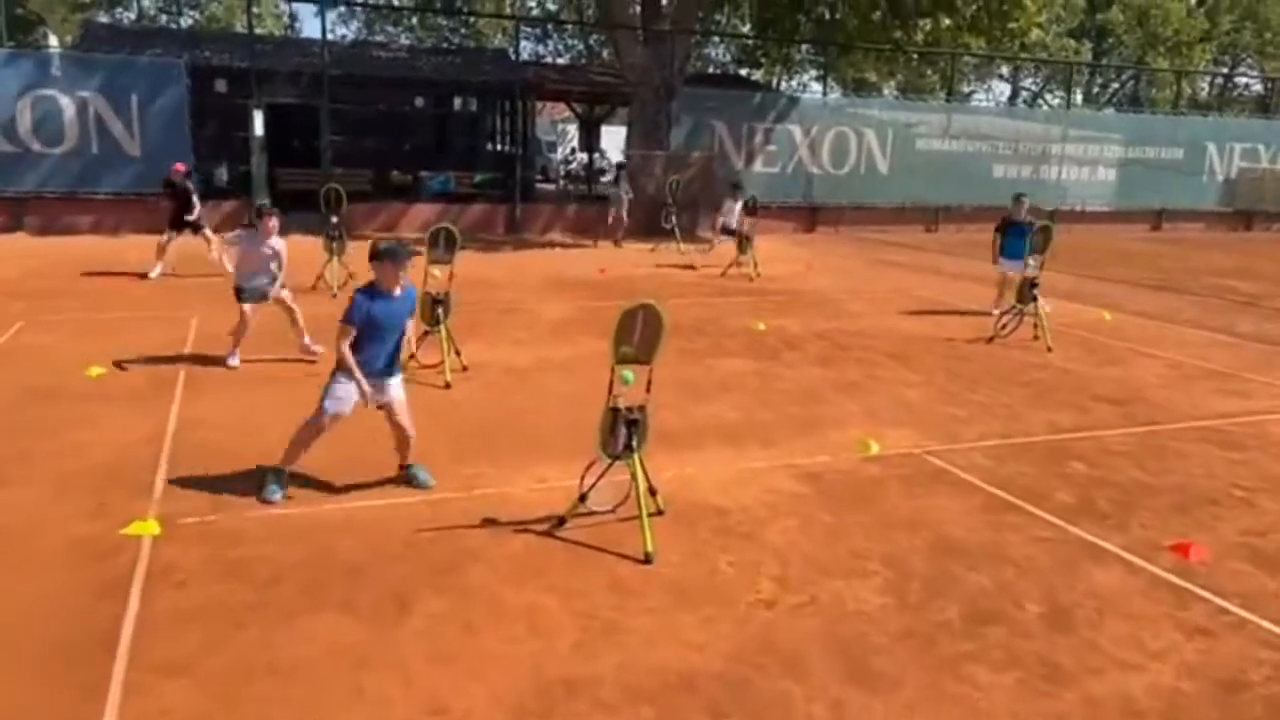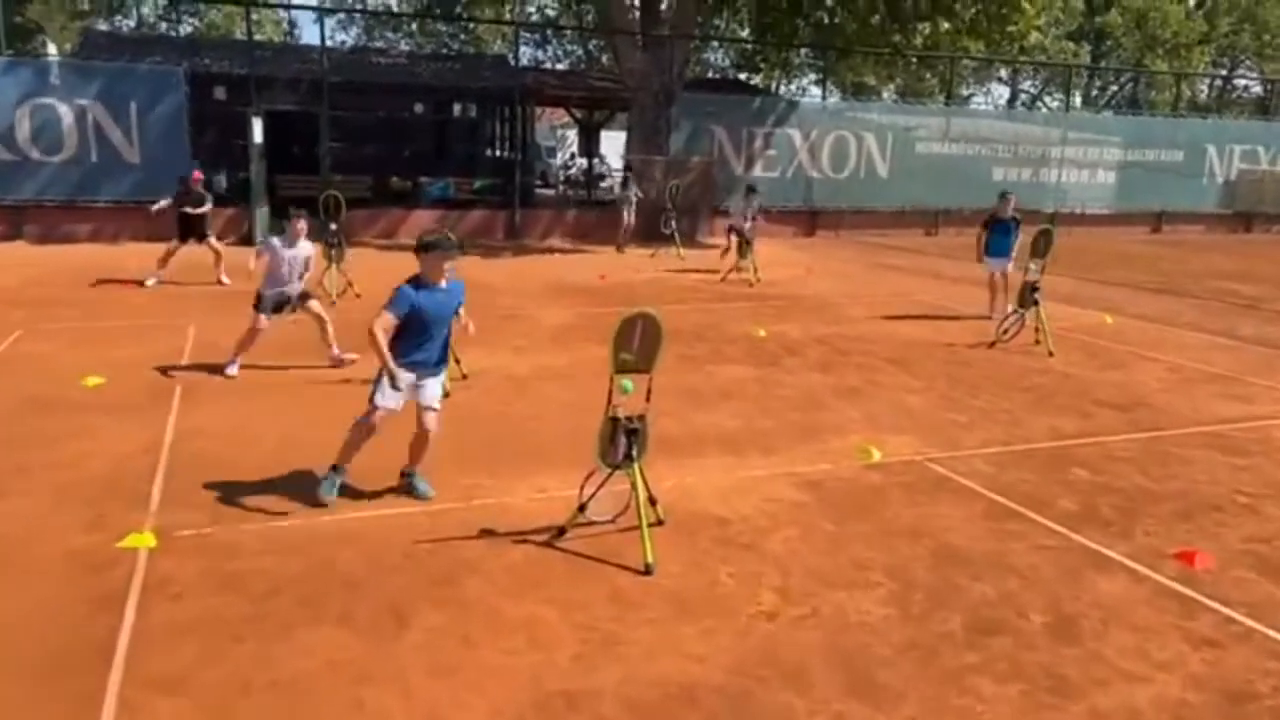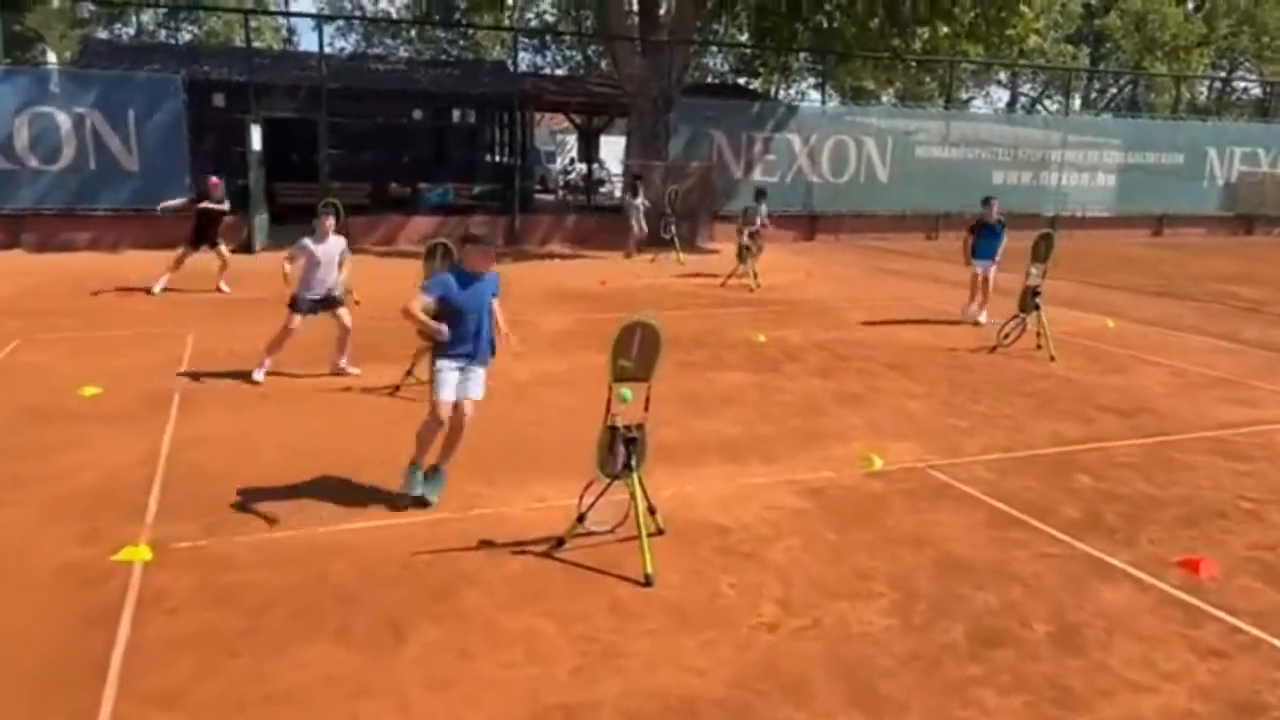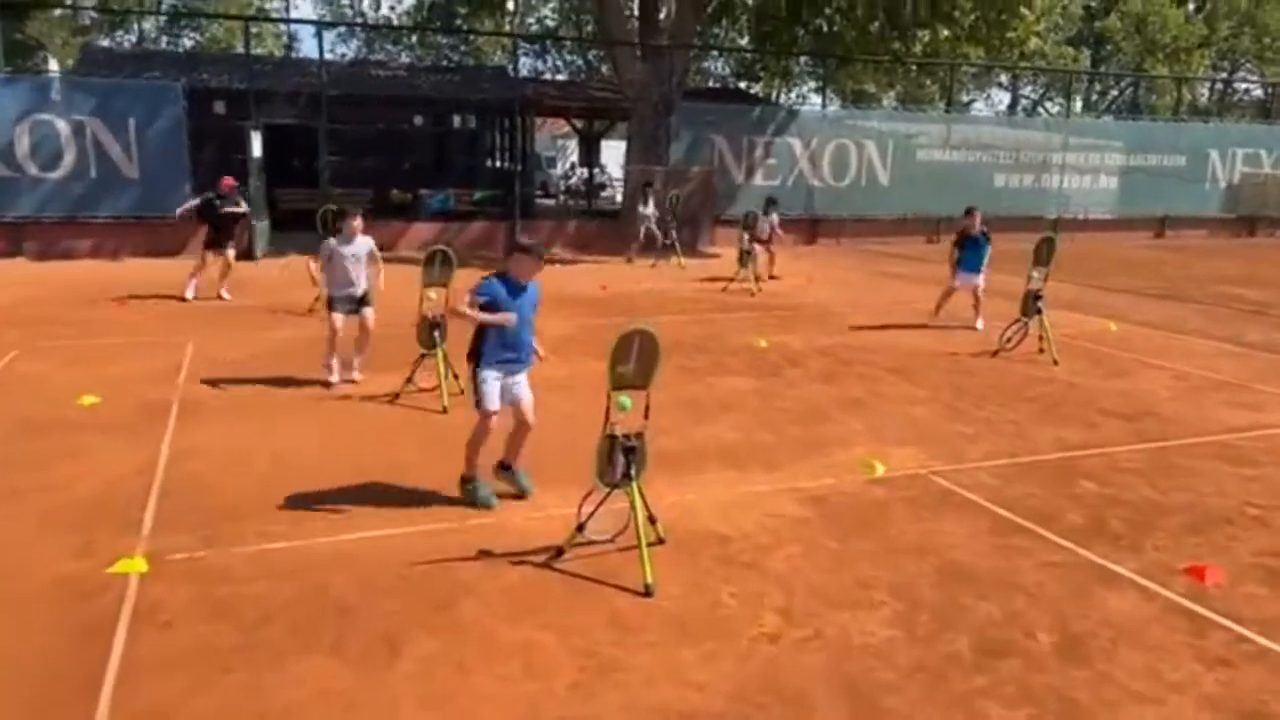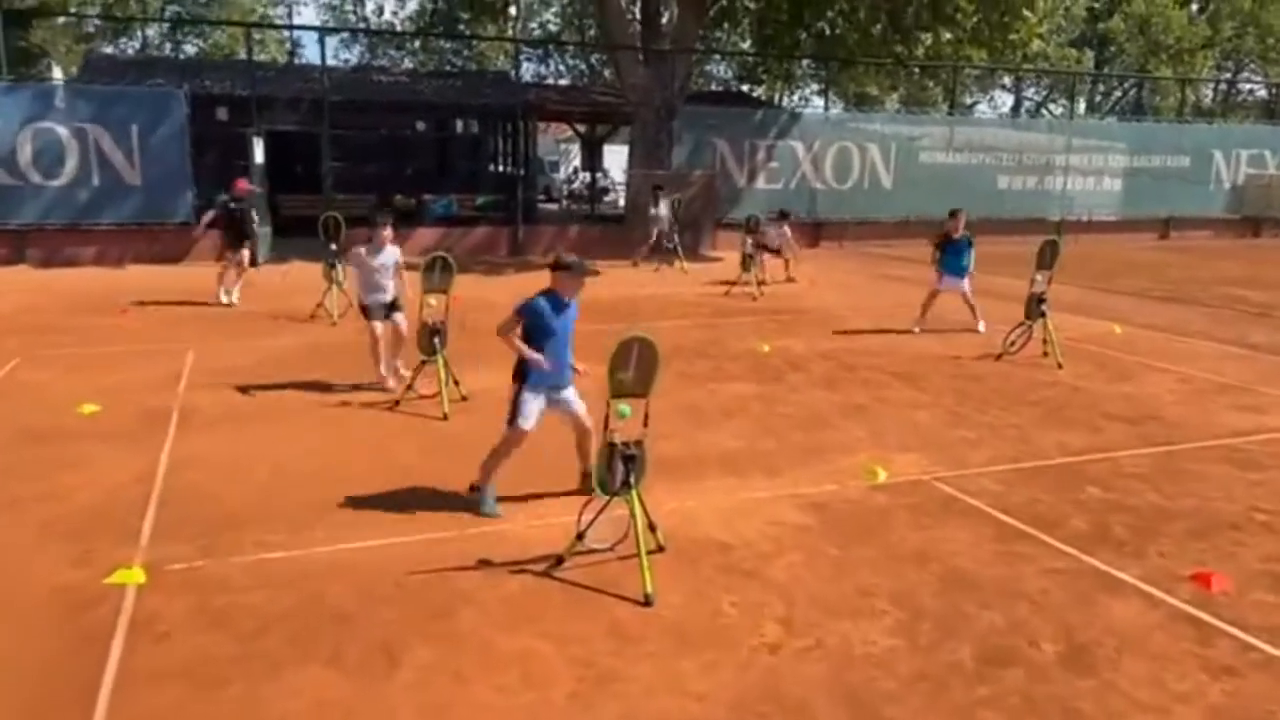
dt=0.1s
person 1, frame 1
left shoulder: (410, 294)
right shoulder: (363, 301)
right elbow: (342, 345)
left wrist: (410, 334)
right wrist: (360, 382)
left hip: (389, 372)
right hip: (353, 372)
left knee: (404, 426)
right knee: (319, 423)
left ankle: (407, 467)
right ankle: (279, 473)
person 1, frame 2
left shoulder: (456, 287)
right shoulder: (408, 293)
right elbow: (376, 330)
left wrist: (465, 321)
right wrist: (390, 368)
left hip: (434, 369)
right hip: (401, 367)
left knee: (427, 427)
right knee: (372, 420)
left ankle: (410, 474)
right ankle: (337, 472)
person 1, frame 3
left shoulder: (491, 278)
right shoulder: (444, 280)
right elbow: (410, 308)
left wrist: (501, 326)
right wrist: (431, 327)
left hip: (477, 359)
right hip: (447, 357)
left knee: (464, 417)
right knee: (440, 415)
left ankle: (438, 470)
right ankle: (415, 468)
person 1, frame 4
left shoulder: (531, 288)
right shoulder: (493, 285)
right elbow: (460, 310)
left wrist: (533, 344)
right wrist: (493, 319)
left hip: (517, 367)
right hip: (488, 365)
left knee: (527, 421)
right knee: (488, 424)
left ankle: (507, 466)
right ankle: (470, 480)
person 1, frame 5
left shoulder: (570, 305)
right shoulder: (537, 305)
right elbow: (503, 330)
left wrist: (572, 363)
right wrist: (528, 354)
left hip: (561, 382)
right hip: (533, 384)
left knee: (586, 427)
right knee: (514, 439)
left ankle: (588, 477)
right ankle: (479, 489)
